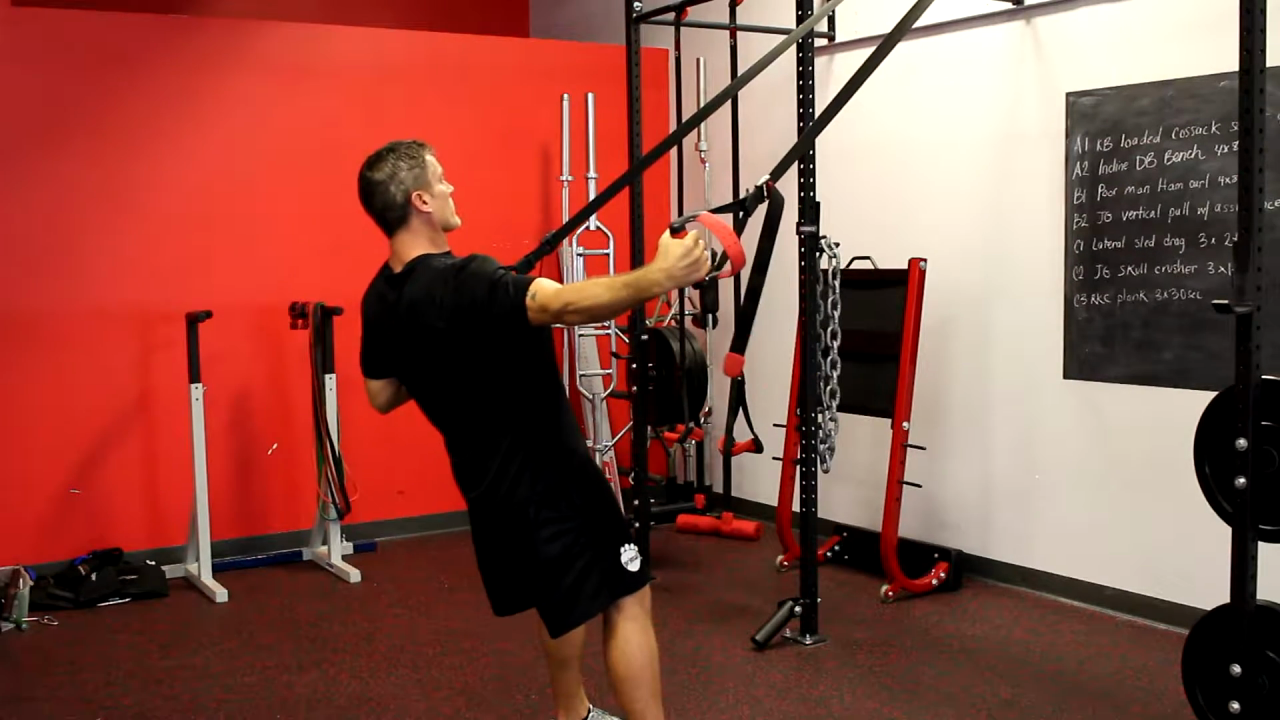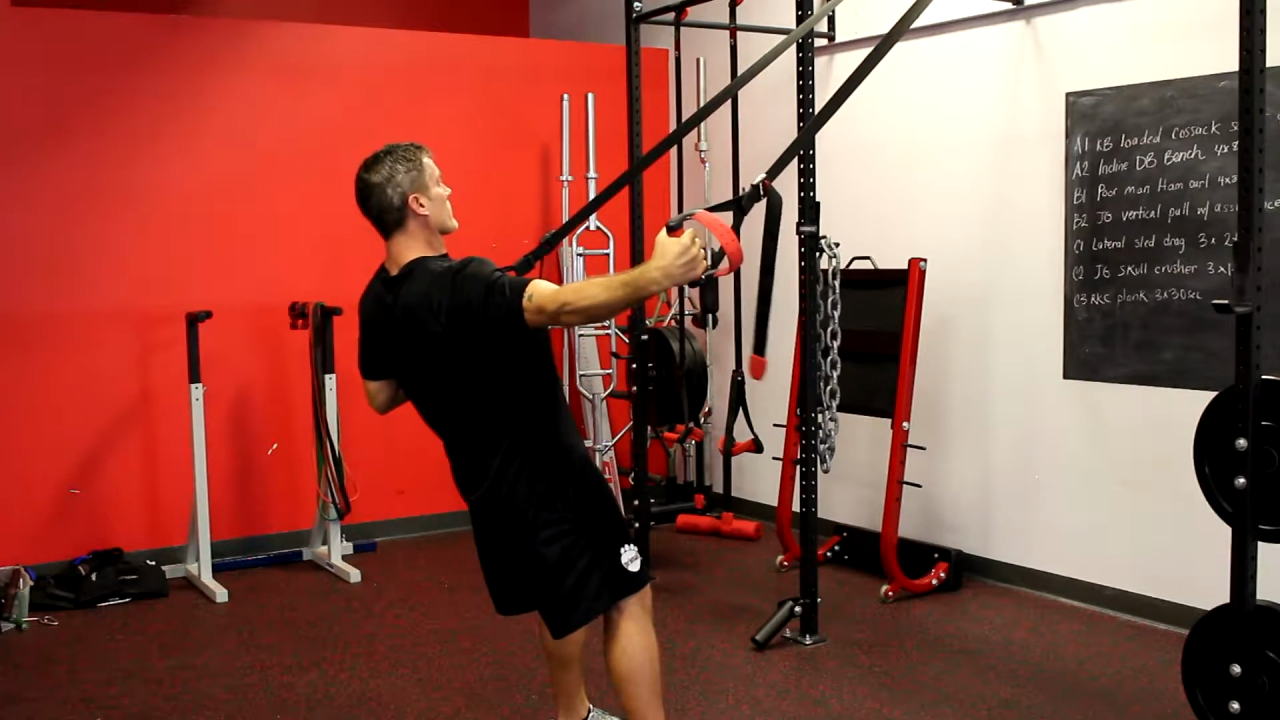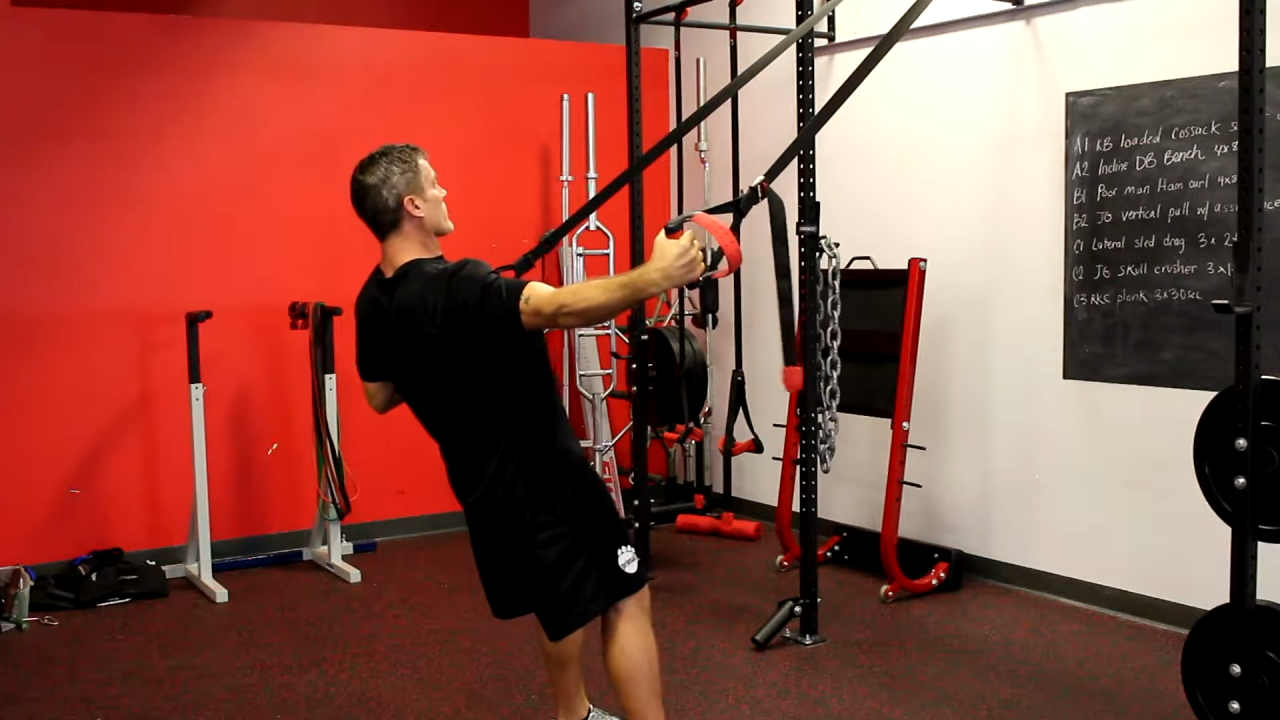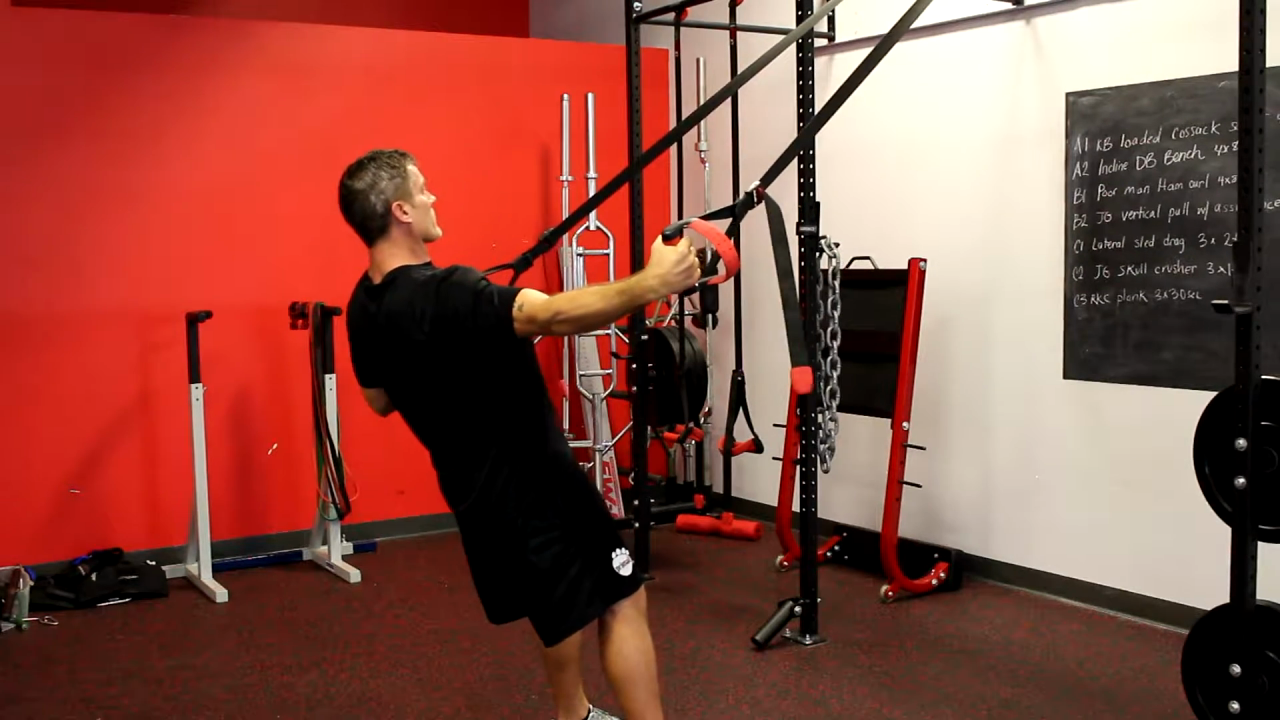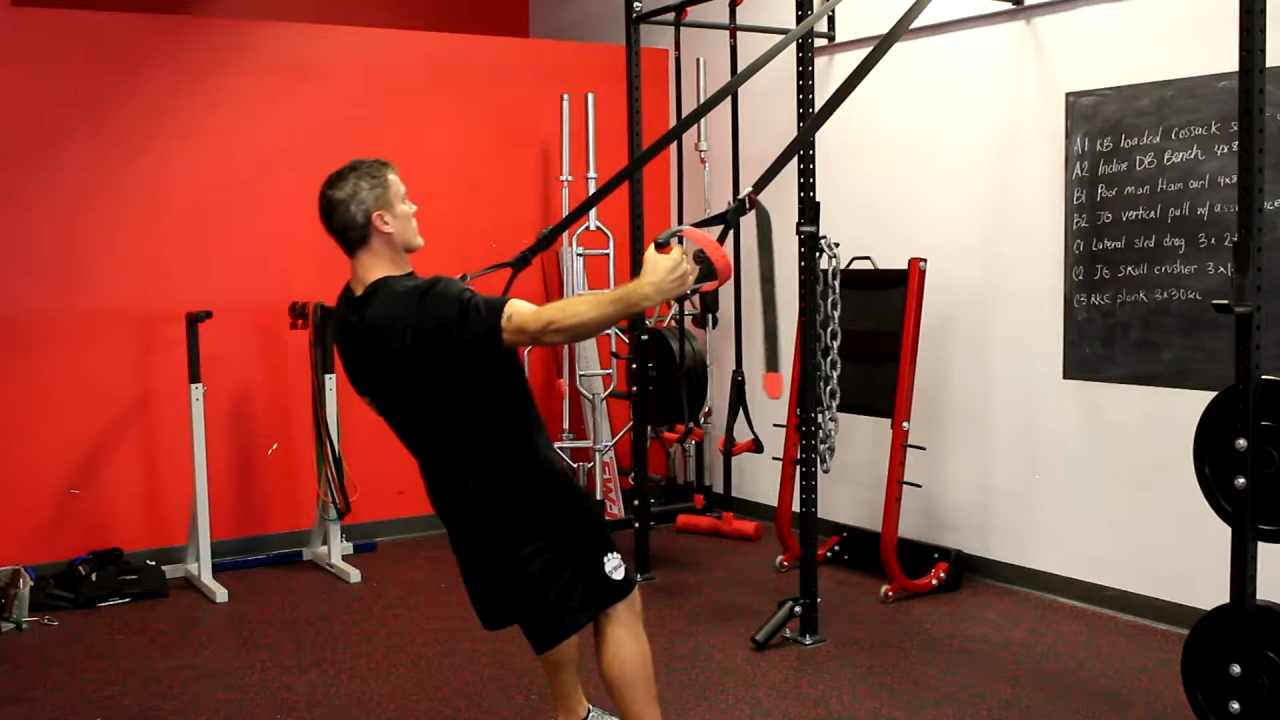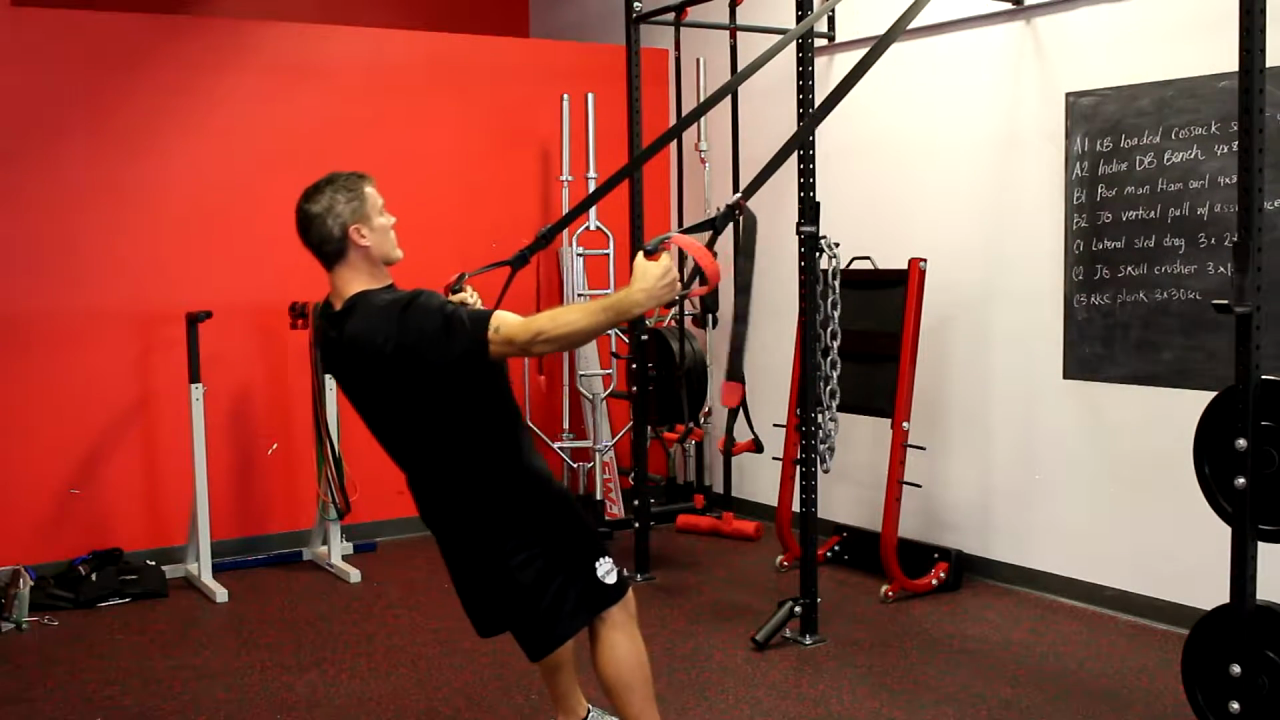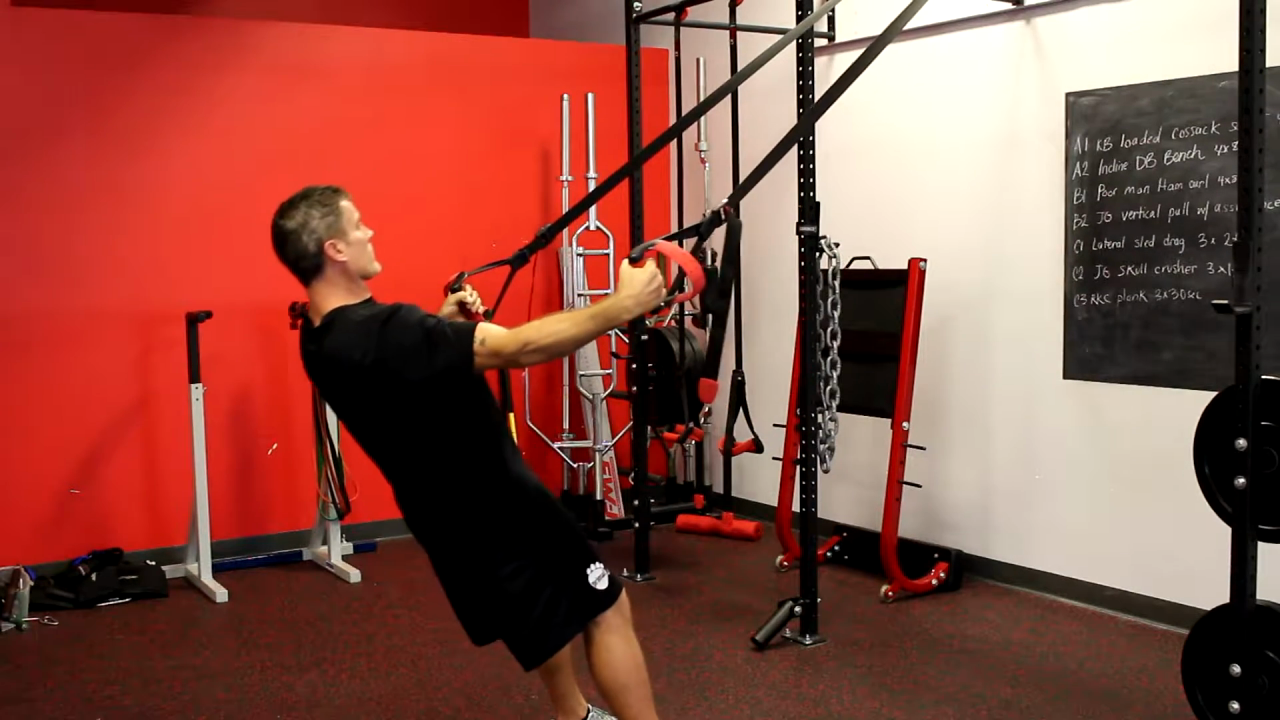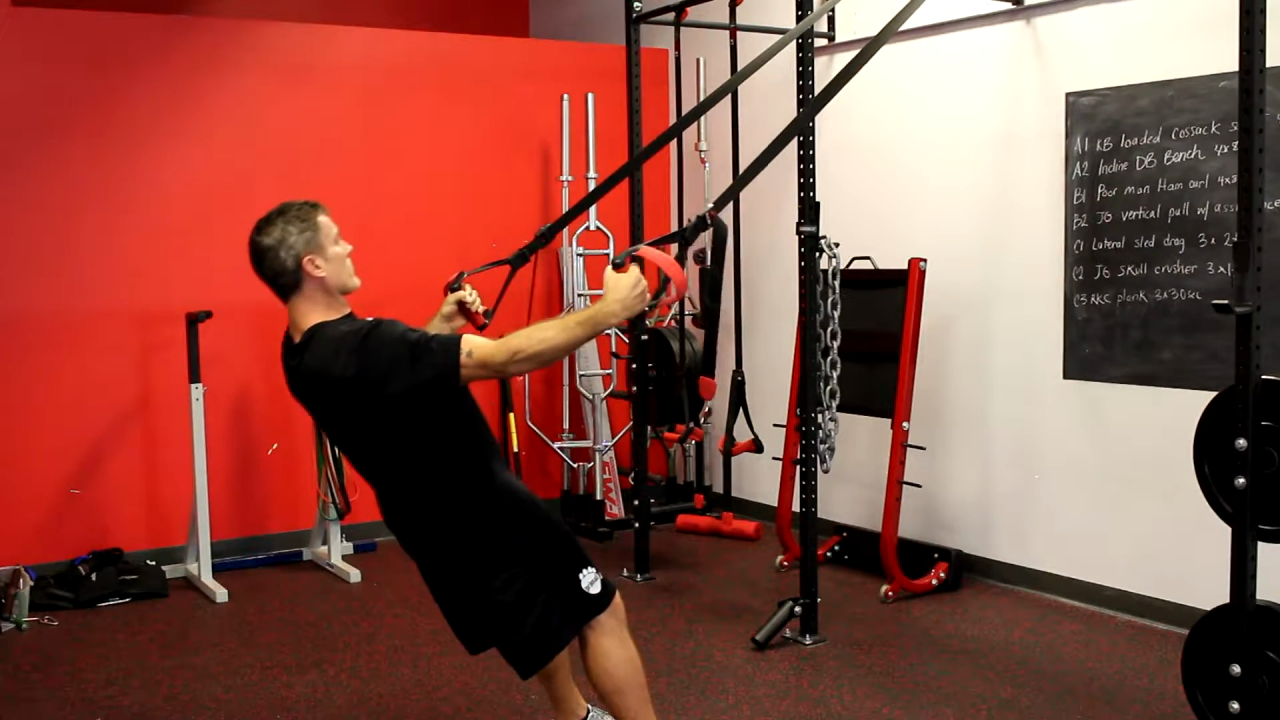
dt=0.2s
person 1, frame 1
left shoulder: (382, 297)
right shoulder: (462, 283)
left elbow: (382, 395)
right elbow: (565, 305)
right wrist: (662, 276)
left hip: (491, 477)
right hip: (542, 473)
left knee: (564, 593)
right knee: (628, 600)
person 1, frame 2
left shoulder: (379, 300)
right shoulder: (459, 286)
left elbow: (382, 396)
right elbow: (564, 306)
right wrist: (658, 273)
left hip: (491, 478)
right hip: (542, 475)
left knee: (563, 595)
right knee: (629, 600)
person 1, frame 3
left shoulder: (375, 302)
right shoulder: (455, 288)
left elbow: (381, 396)
right elbow: (560, 308)
right wrist: (657, 275)
left hip: (486, 480)
right hip: (536, 475)
left knee: (565, 595)
right knee: (627, 602)
person 1, frame 4
left shoulder: (366, 307)
right shoulder: (443, 294)
left elbow: (381, 400)
right elbow: (554, 315)
right wrist: (653, 282)
left hip: (478, 485)
right hip: (526, 480)
left knee: (564, 598)
right knee: (623, 603)
person 1, frame 5
left shoulder: (353, 316)
right shoulder: (424, 305)
right elbow: (544, 325)
right wrist: (645, 290)
left hip: (467, 494)
right hip: (515, 488)
left knee: (560, 602)
right knee: (617, 606)
person 1, frame 6
left shoulder: (337, 327)
right shoulder: (403, 318)
right elbow: (533, 337)
left wrist: (456, 322)
right wrist: (635, 298)
left hip: (457, 500)
right hip: (502, 496)
left knee: (556, 605)
right knee: (613, 609)
person 1, frame 7
left shoulder: (323, 338)
right shoulder: (381, 332)
right elbow: (518, 348)
left wrist: (445, 326)
right wrist: (622, 304)
left hip: (445, 507)
right hip: (489, 505)
left knee: (554, 608)
right knee: (607, 611)
person 1, frame 8
left shoulder: (307, 351)
right shoulder: (361, 347)
right elbow: (503, 358)
left wrist: (442, 325)
right wrist: (608, 310)
left hip: (434, 515)
right hip: (477, 514)
left knee: (547, 613)
right knee: (602, 615)
